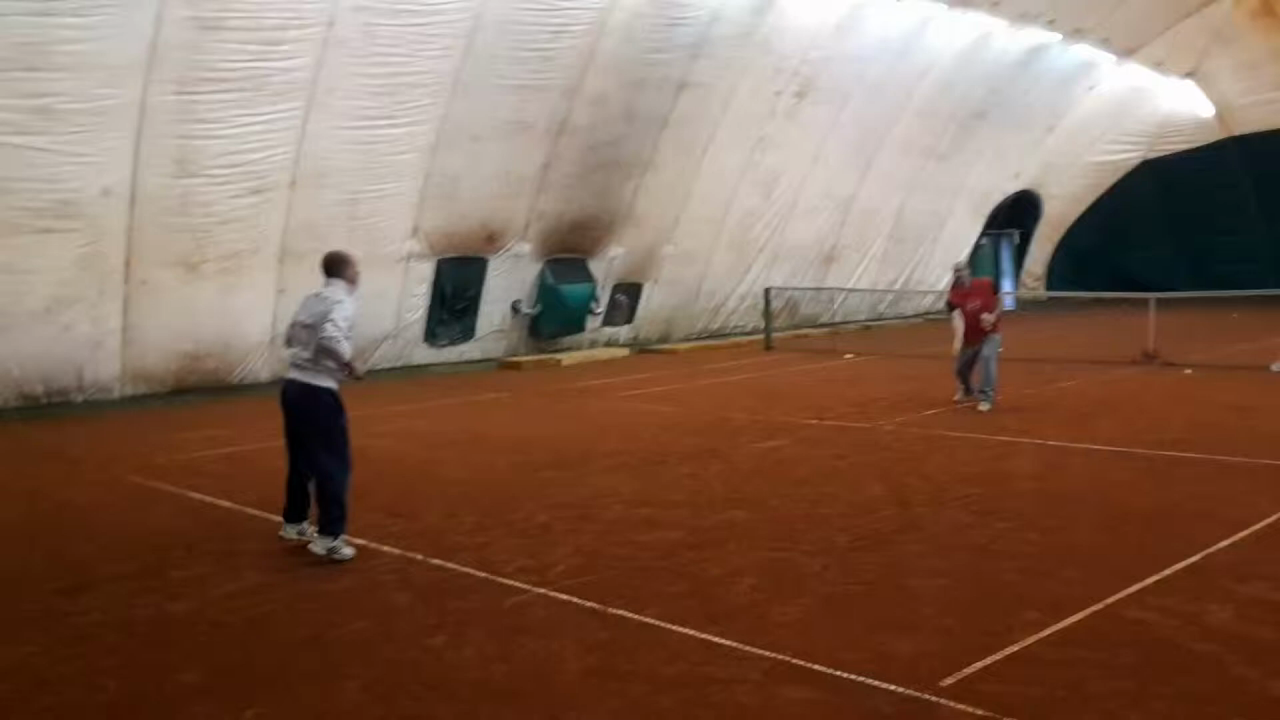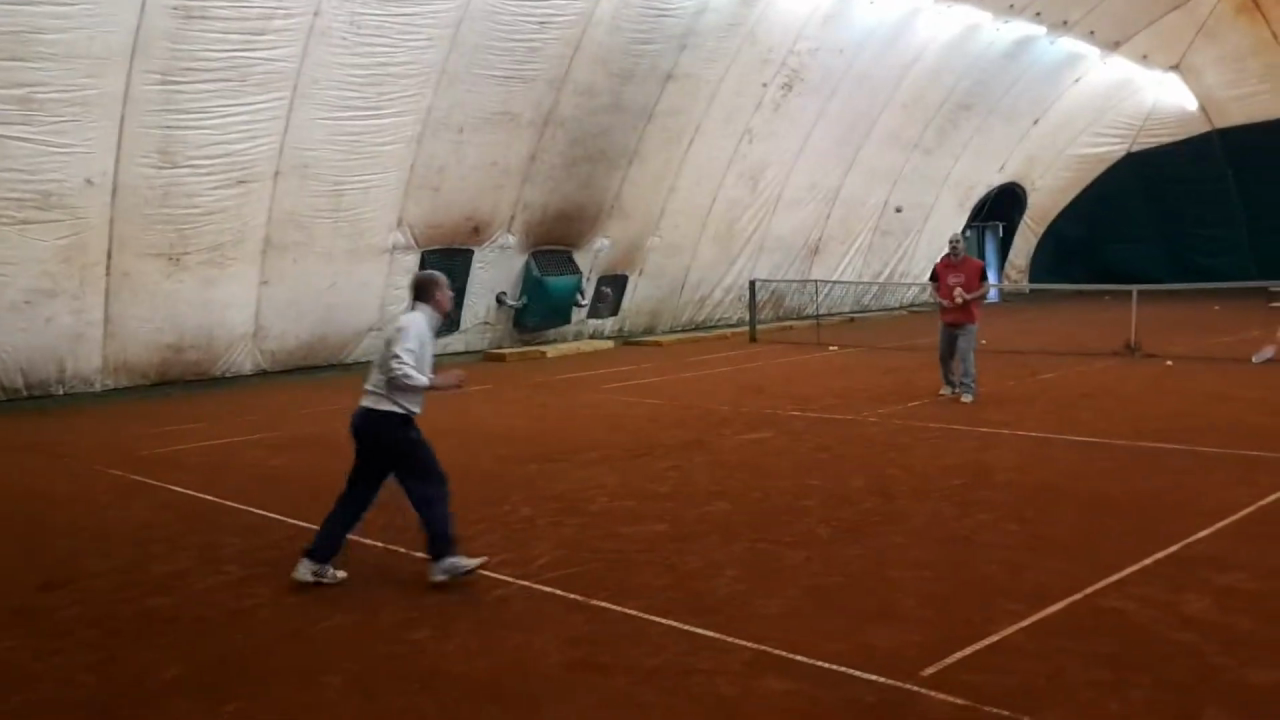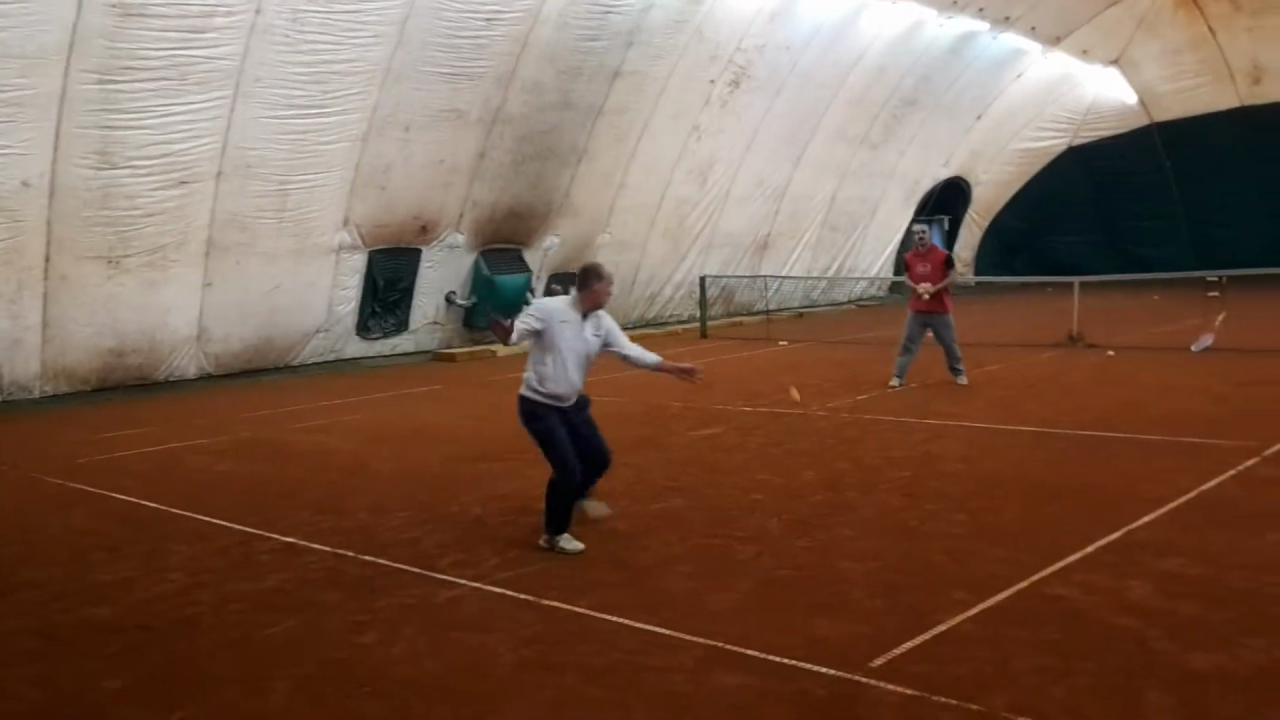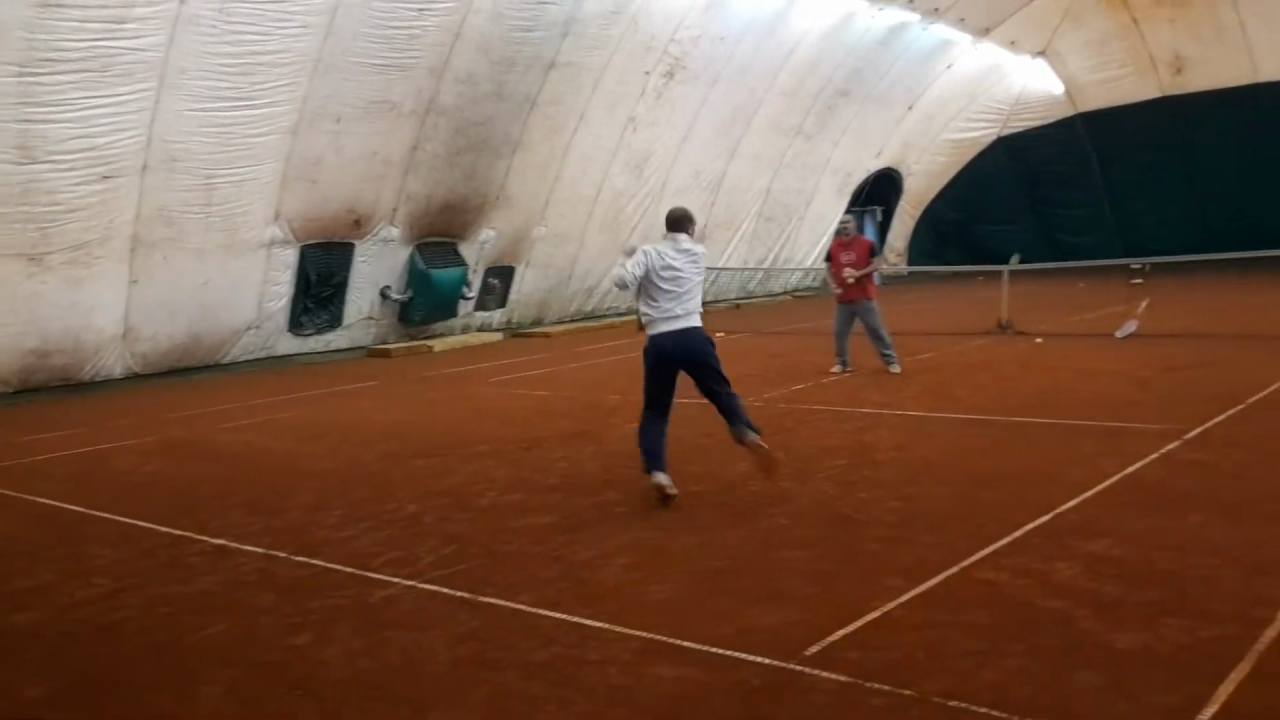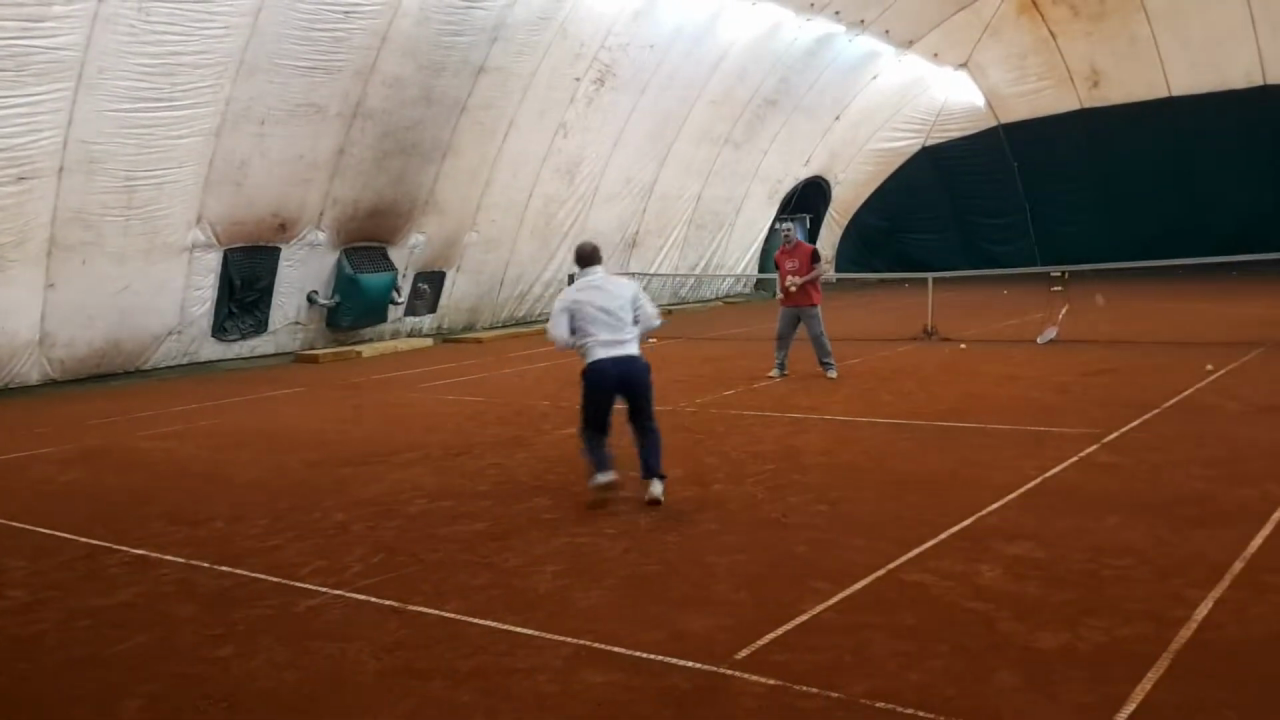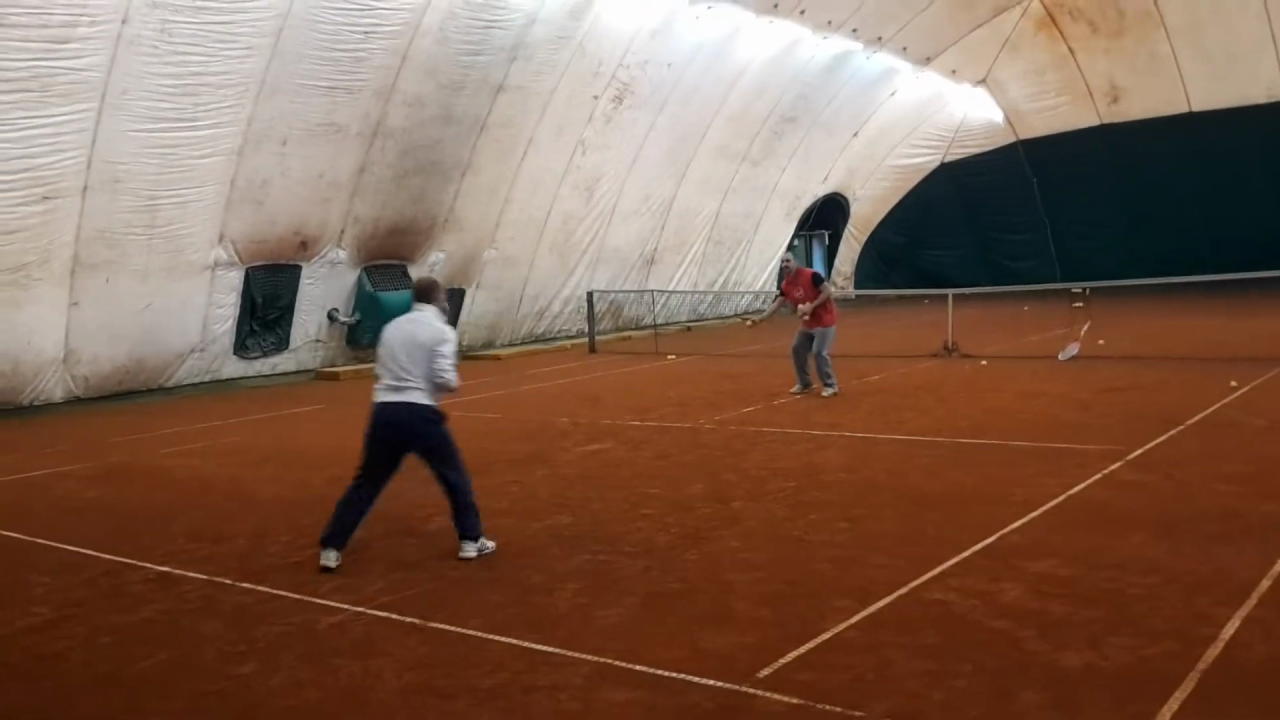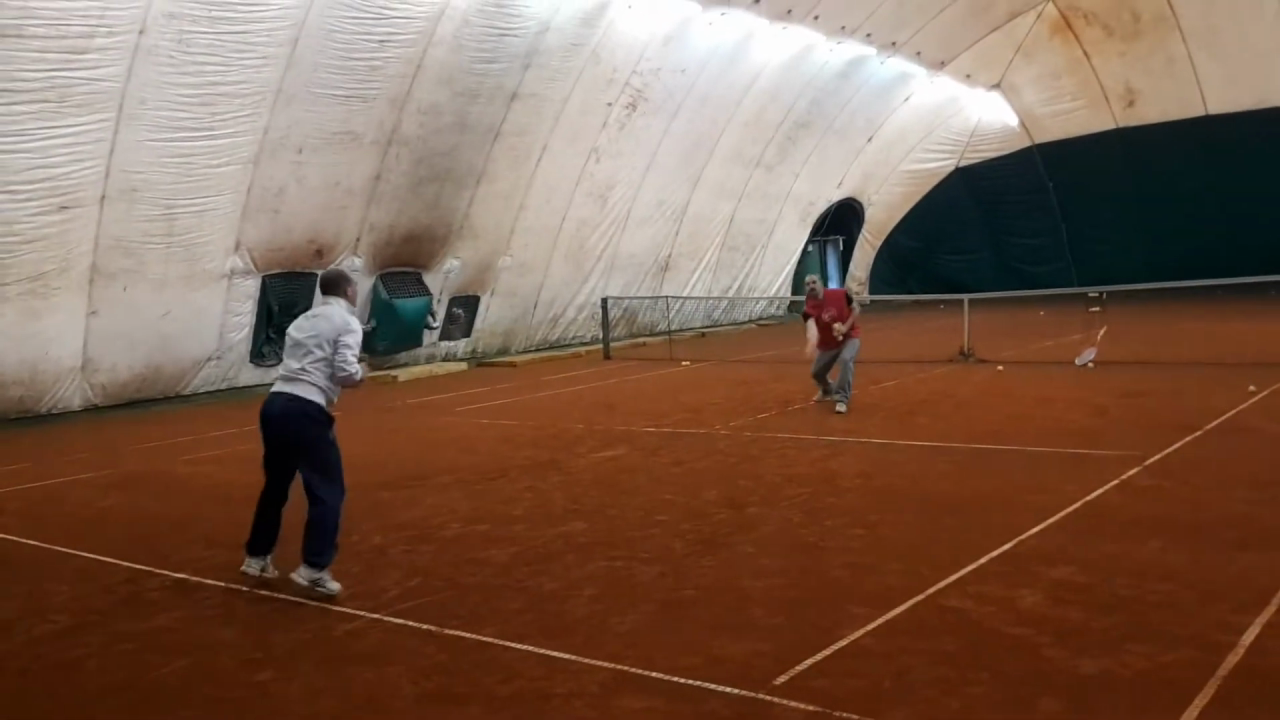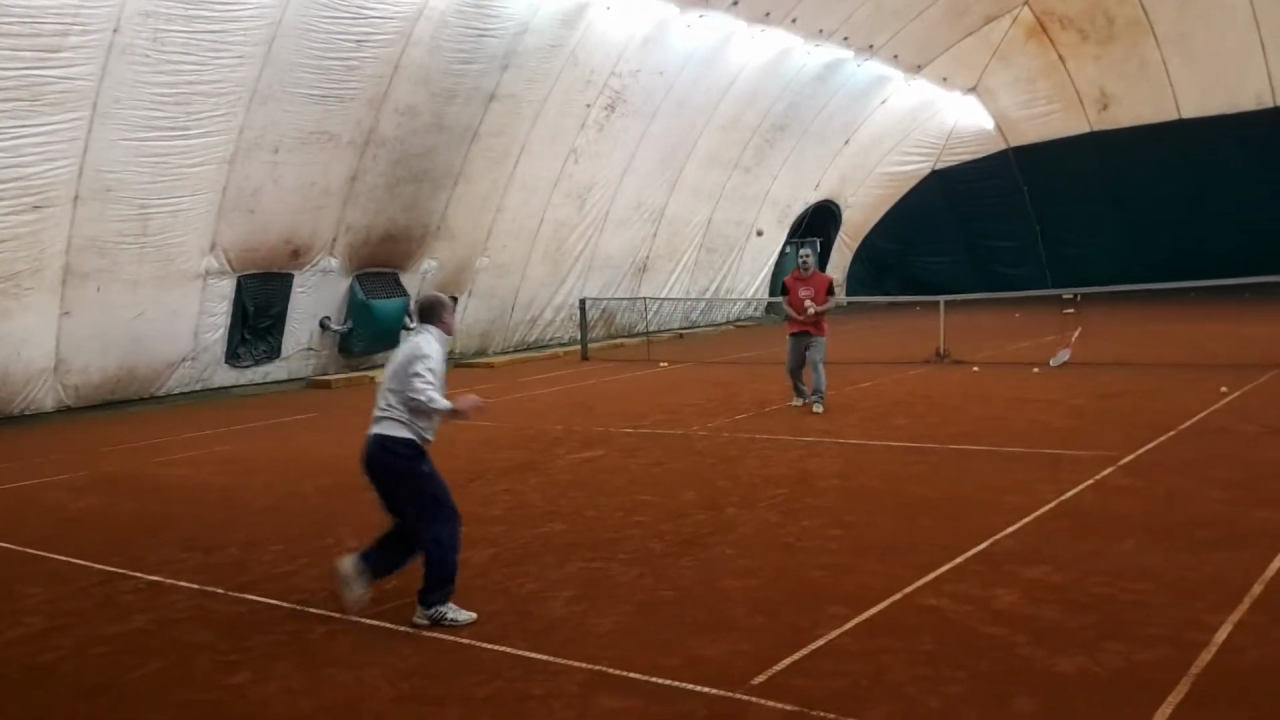
dt=0.7s
person 1, frame 1
left shoulder: (311, 300)
right shoulder: (343, 301)
left elbow: (290, 338)
right elbow: (332, 338)
right wrist: (349, 365)
left hip: (293, 386)
right hip: (318, 392)
left knee: (301, 460)
right knee: (334, 463)
left ankle: (295, 523)
right ankle: (329, 537)
person 1, frame 2
left shoulder: (415, 324)
right shoulder: (415, 325)
right elbow: (399, 373)
left wrist: (435, 381)
right wrist: (435, 382)
left hip: (371, 416)
right hip: (387, 419)
left knee: (358, 492)
right knee: (430, 483)
left ankle: (314, 563)
right ankle: (444, 559)
person 1, frame 3
left shoulder: (602, 322)
right shoulder: (546, 309)
left elbow: (630, 350)
right elbow: (514, 334)
left wrist: (671, 368)
right wrist: (505, 333)
left hip: (571, 404)
right hip: (538, 405)
left knee: (599, 458)
right knee: (567, 468)
left ankle: (575, 497)
right ankle: (555, 534)
person 1, frame 4
left shoulder: (648, 254)
right shoulder: (697, 252)
left elbow: (623, 281)
left wrist: (626, 260)
left hip: (660, 343)
right hip: (692, 337)
left knee: (655, 413)
right knee: (723, 394)
left ankle: (659, 473)
right ankle: (747, 435)
person 1, frame 5
left shoulder: (568, 296)
right shoulder: (627, 285)
left elbow: (558, 338)
right elbow: (652, 320)
left hip: (598, 369)
right hip: (632, 364)
left knee: (594, 430)
right knee: (645, 426)
left ankle: (603, 471)
right ankle: (654, 482)
person 1, frame 6
left shoulder: (391, 327)
right shoulder: (441, 331)
right elbow: (444, 378)
right wrist: (453, 383)
left hip: (384, 412)
right hip: (419, 413)
left knee: (366, 482)
right knee: (455, 479)
left ankle: (331, 549)
right ankle: (471, 540)
person 1, frame 7
left shoulder: (301, 321)
right shoulder: (348, 323)
right elbow: (345, 371)
right wrist: (360, 373)
left hip: (275, 405)
right hip: (306, 412)
left knee: (275, 487)
right knee: (328, 491)
left ankle: (256, 559)
right ankle: (314, 568)
person 1, frame 8
left shoulder: (409, 347)
right shoulder: (428, 348)
right elbow: (422, 398)
left wrist: (451, 409)
right wrist: (455, 407)
left hip: (379, 446)
right hip: (399, 449)
left knee: (415, 526)
right knee: (442, 522)
left ankle: (361, 568)
right ankle: (434, 606)
